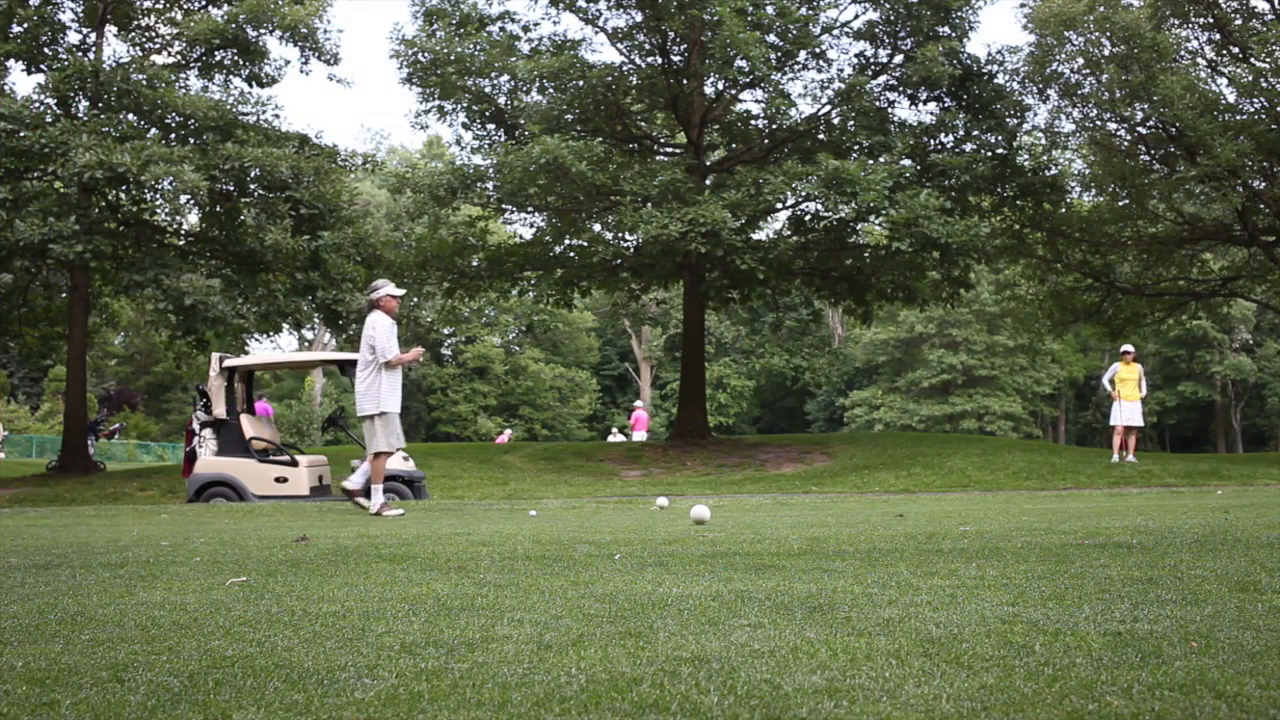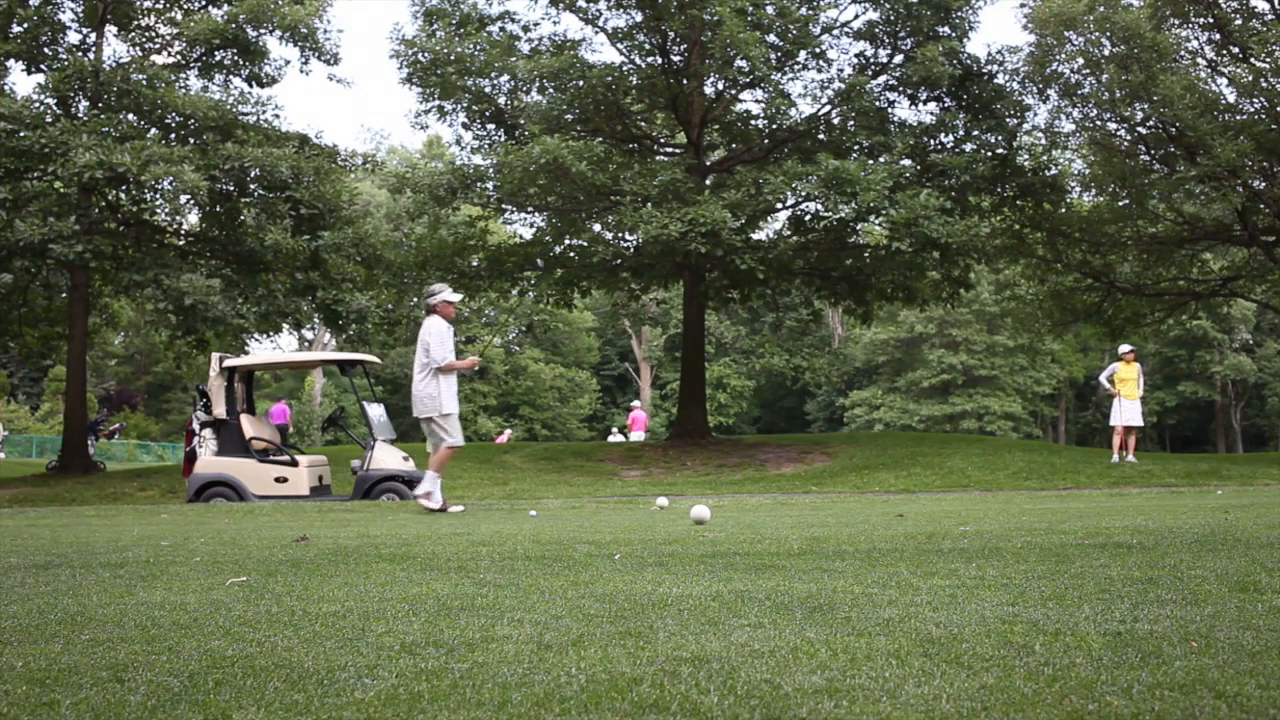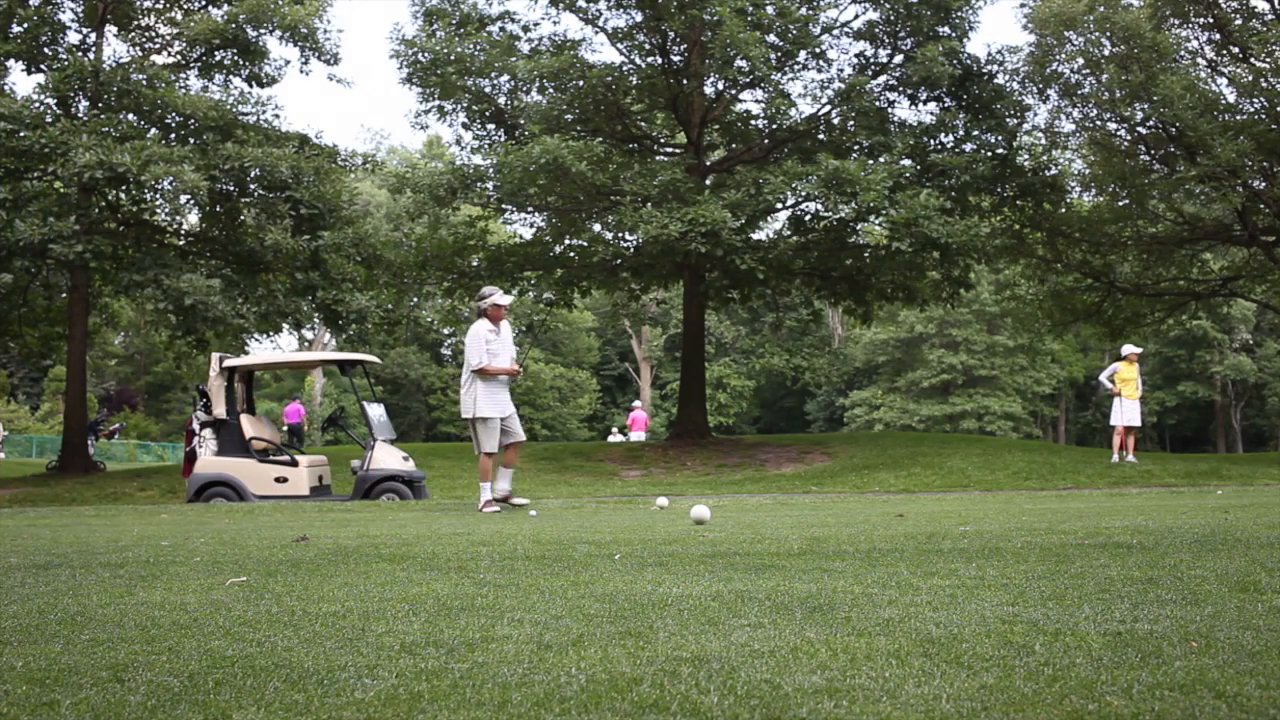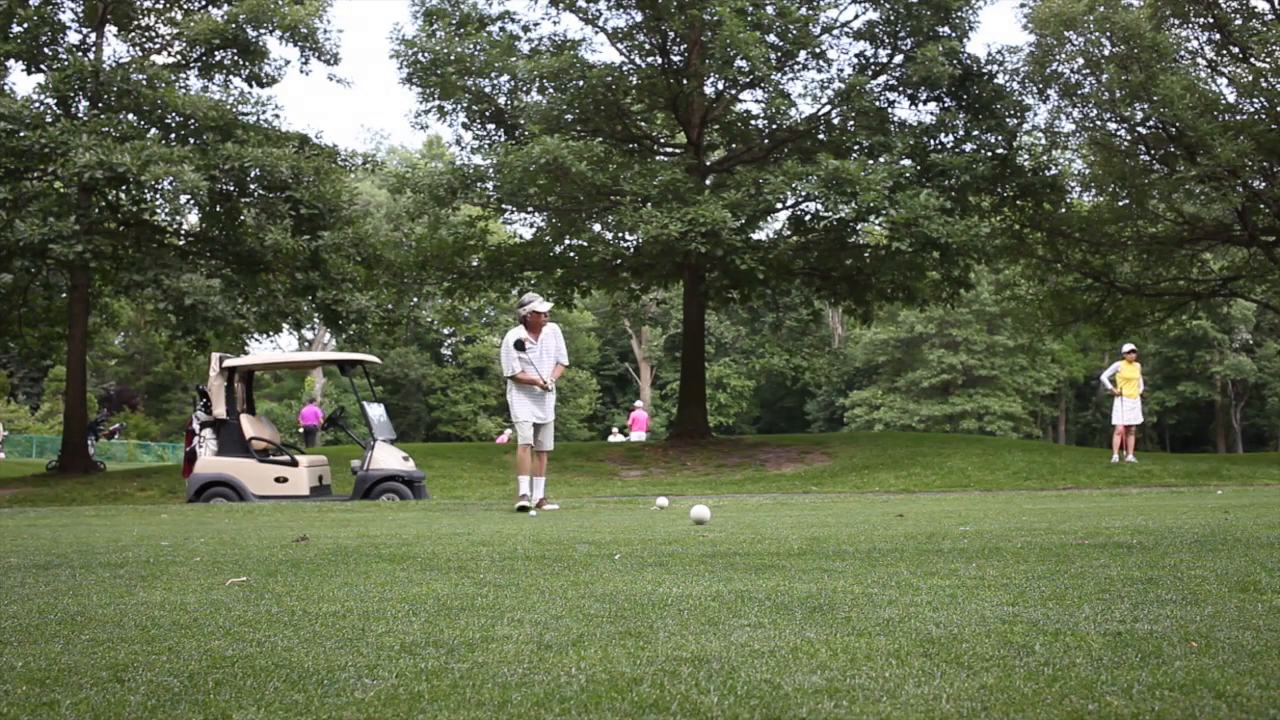
dt=0.7s
person 1, frame 1
left shoulder: (377, 321)
right shoulder: (381, 322)
right elbow: (390, 359)
left wrist: (405, 358)
right wrist: (410, 356)
left hip: (382, 397)
right hip: (378, 397)
left knee: (391, 445)
right knee: (381, 449)
left ankle: (355, 484)
right ankle: (377, 502)
person 1, frame 2
left shoulder: (436, 325)
right shoulder: (437, 326)
right elbow: (442, 363)
left wrist: (462, 364)
right wrist: (465, 364)
left hip: (436, 396)
right hip: (436, 397)
left knee: (439, 447)
right knee: (452, 443)
left ankle: (435, 499)
right ankle: (425, 489)
person 1, frame 3
left shoulder: (505, 326)
right shoulder: (478, 331)
left elbow: (512, 355)
right elbow: (479, 366)
left wrist: (513, 368)
right wrist: (505, 371)
left hip: (502, 396)
right hip: (482, 399)
left knee: (515, 440)
right knee: (488, 450)
left ankle: (502, 489)
right ankle: (486, 498)
person 1, frame 4
left shoulder: (553, 330)
right shoulder: (512, 338)
left elbow: (562, 361)
right elbow: (512, 373)
left wrist: (551, 379)
right wrist: (536, 381)
left hip: (546, 400)
right hip: (522, 399)
left knee: (543, 448)
right knee: (525, 443)
left ankle: (539, 496)
right ankle: (524, 494)
